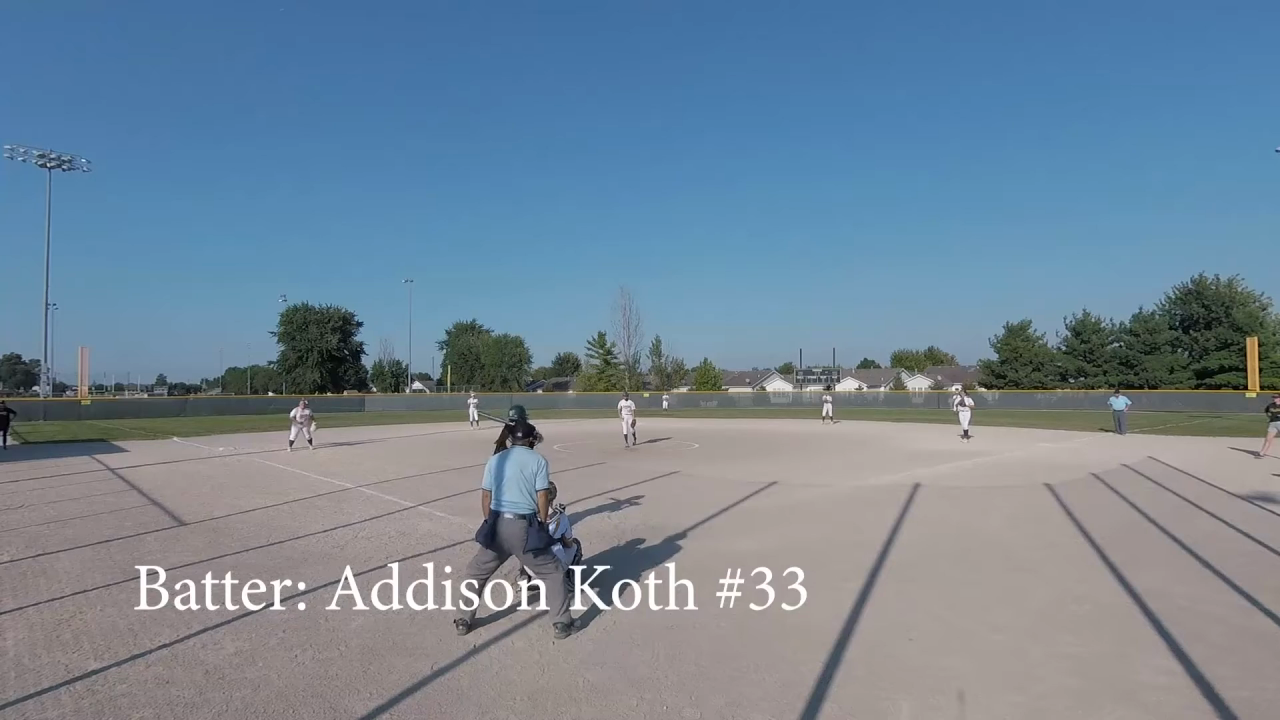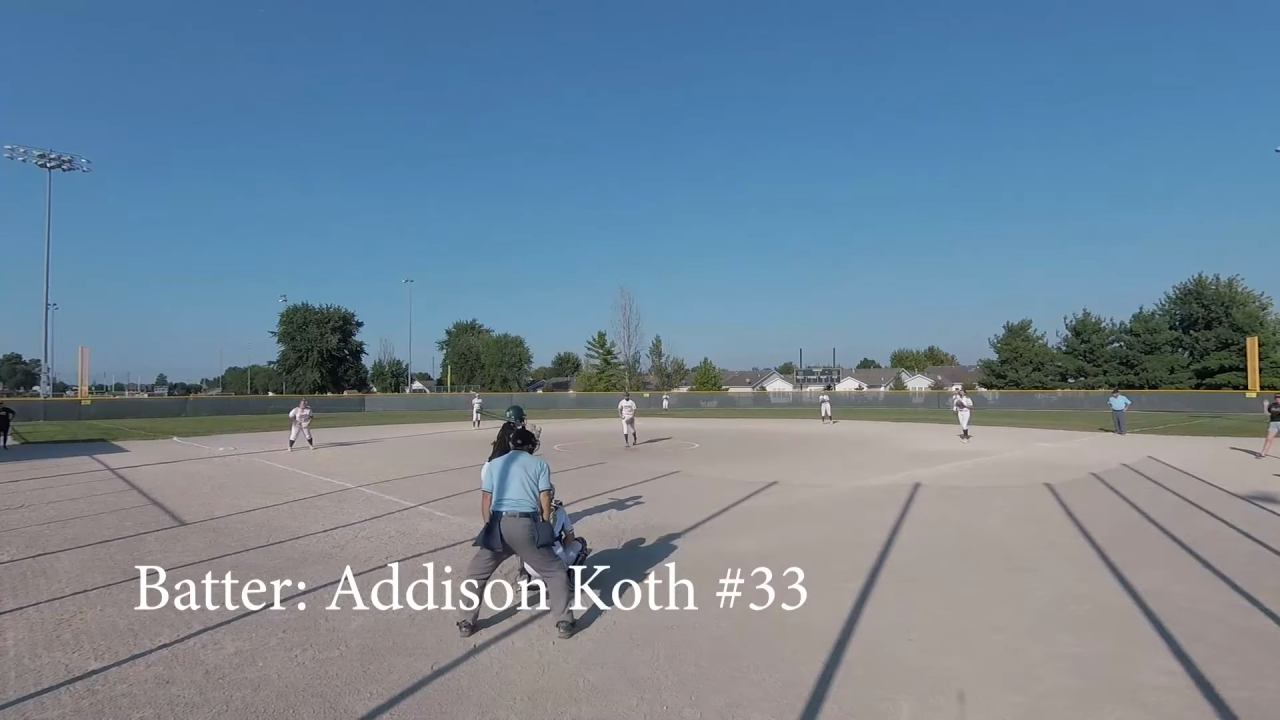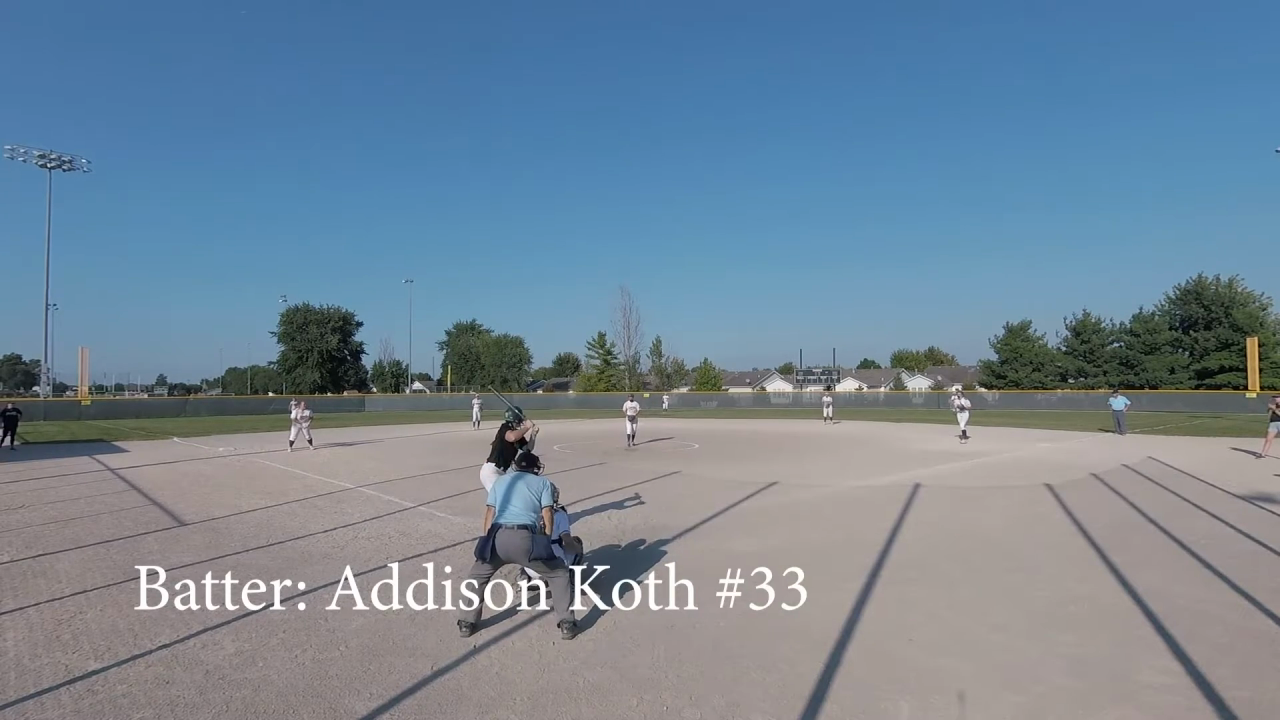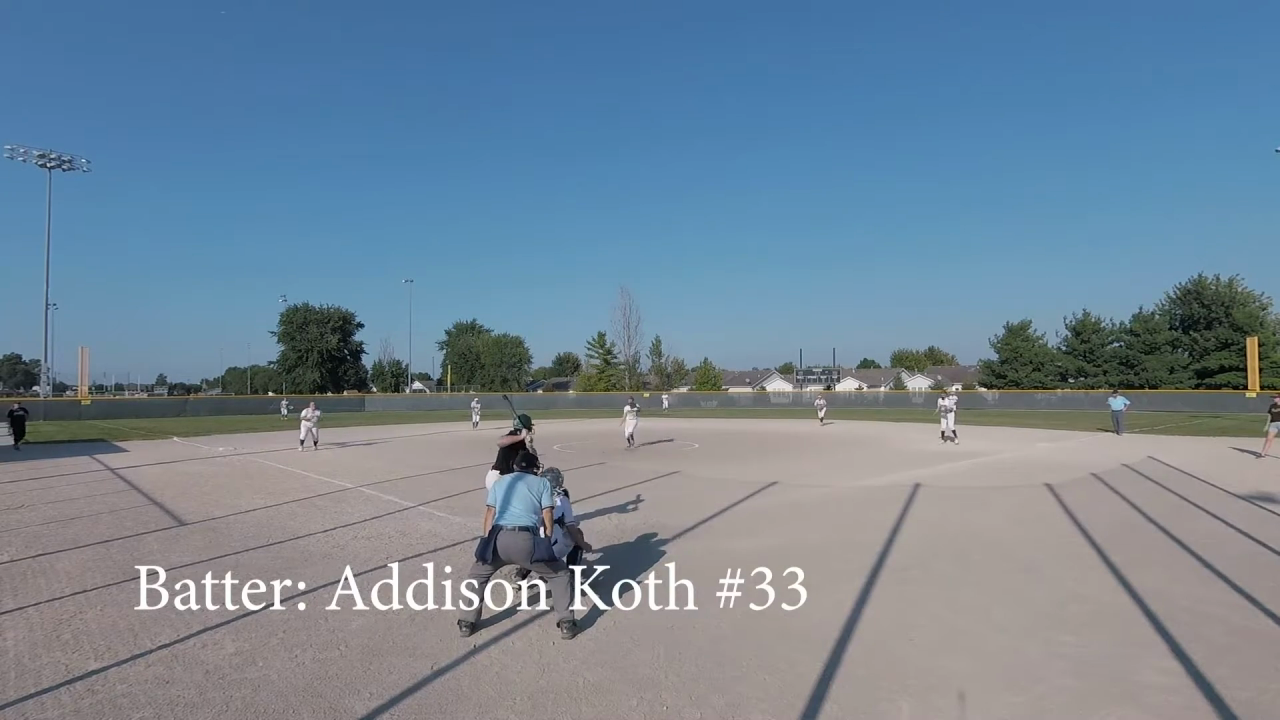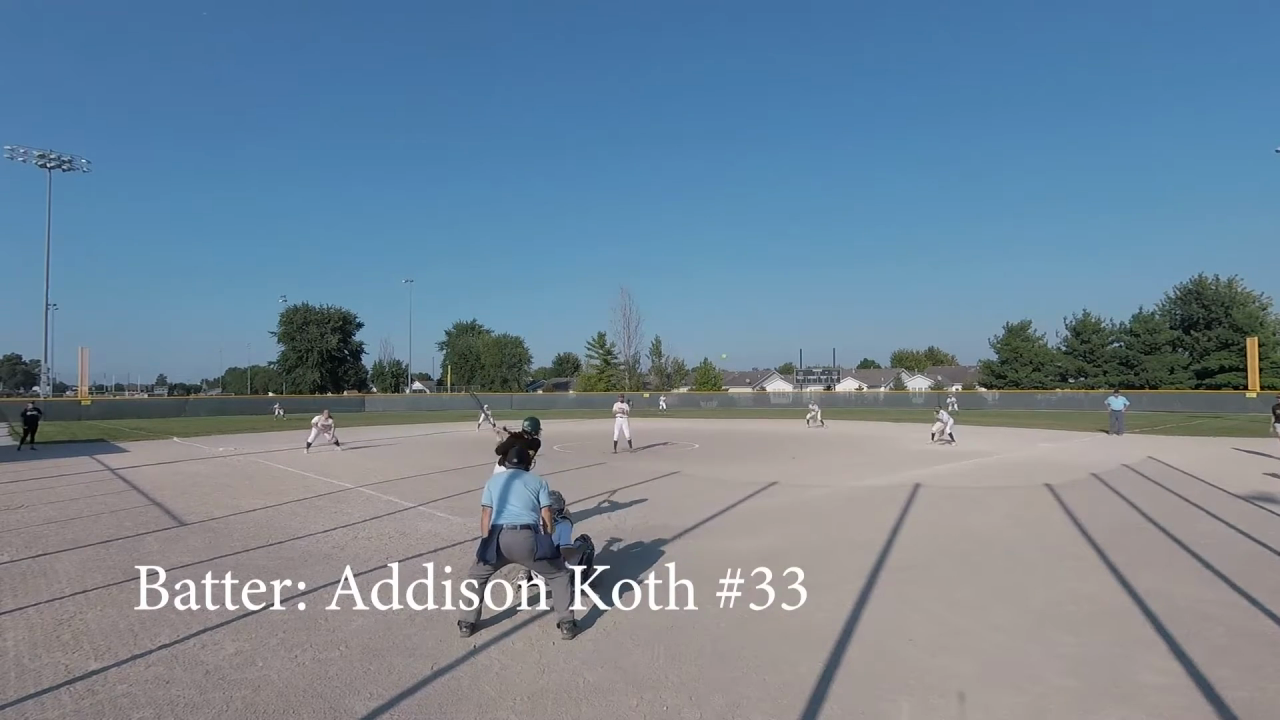
dt=1s
person 1, frame 1
left shoulder: (495, 460)
right shoulder: (538, 460)
left elbow: (486, 496)
right elbow: (543, 497)
right wrist: (543, 523)
left hip: (497, 525)
right hip: (524, 526)
left knee: (476, 573)
right knee: (553, 572)
left ankle: (464, 620)
right ankle: (561, 623)
person 1, frame 2
left shoulder: (495, 464)
right shoulder: (539, 464)
left elbow: (486, 498)
right elbow: (545, 498)
left wrist: (489, 526)
right wrist: (545, 526)
left hip: (498, 525)
right hip: (526, 525)
left knee: (477, 573)
right knee: (555, 572)
left ankle: (466, 622)
right ankle: (564, 622)
person 1, frame 3
left shoulder: (500, 481)
right shoulder: (542, 482)
left elbow: (490, 512)
right elbow: (547, 515)
left wrist: (487, 542)
right wrist: (546, 544)
left hip: (498, 537)
right hip: (525, 538)
left knee: (477, 576)
right knee: (559, 573)
left ankle: (467, 623)
right ankle: (567, 623)
person 1, frame 4
left shoulder: (500, 481)
right shoulder: (542, 483)
left elbow: (490, 513)
right elbow: (547, 516)
left wrist: (487, 543)
left hip: (499, 538)
right hip: (526, 540)
left knee: (477, 576)
right knee: (560, 574)
left ankle: (467, 623)
right ankle: (566, 623)
person 1, frame 5
left shoulder: (494, 480)
right shoulder: (538, 481)
left elbow: (486, 514)
right elbow: (546, 516)
left wrist: (487, 543)
left hip: (498, 537)
right hip: (527, 538)
left knee: (477, 576)
right knee: (560, 574)
left ankle: (467, 623)
right ankle: (566, 623)
